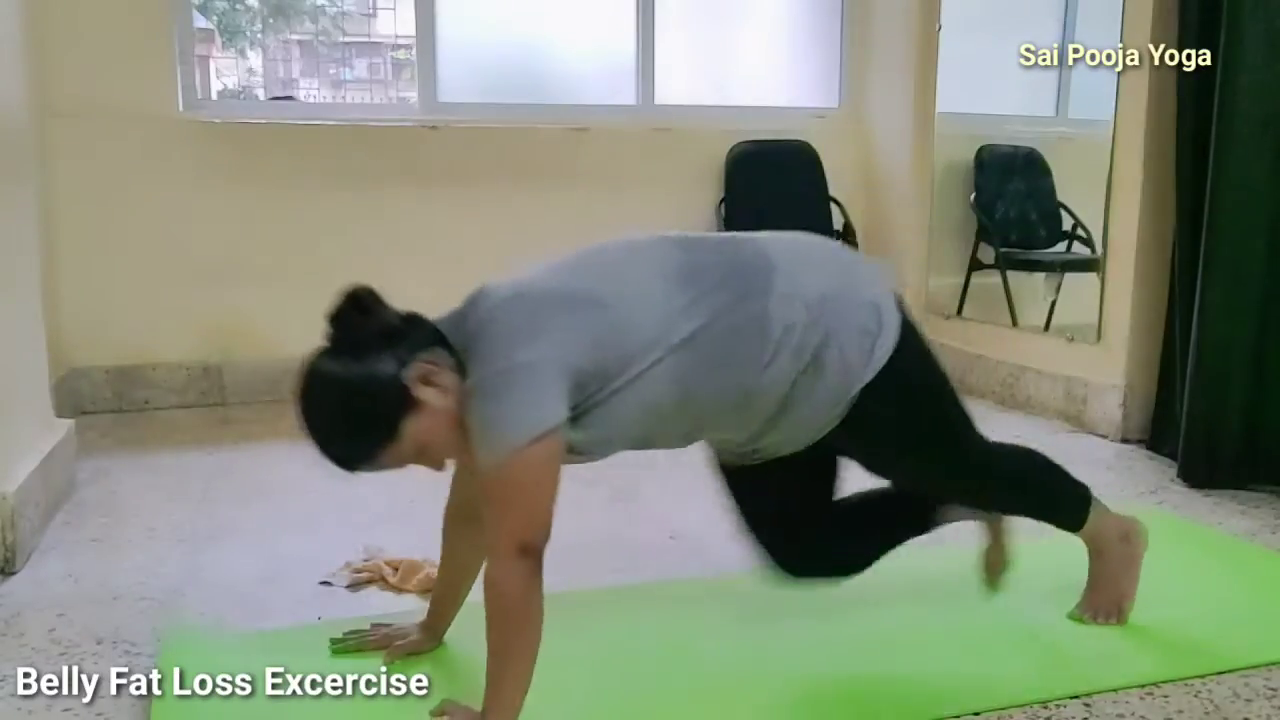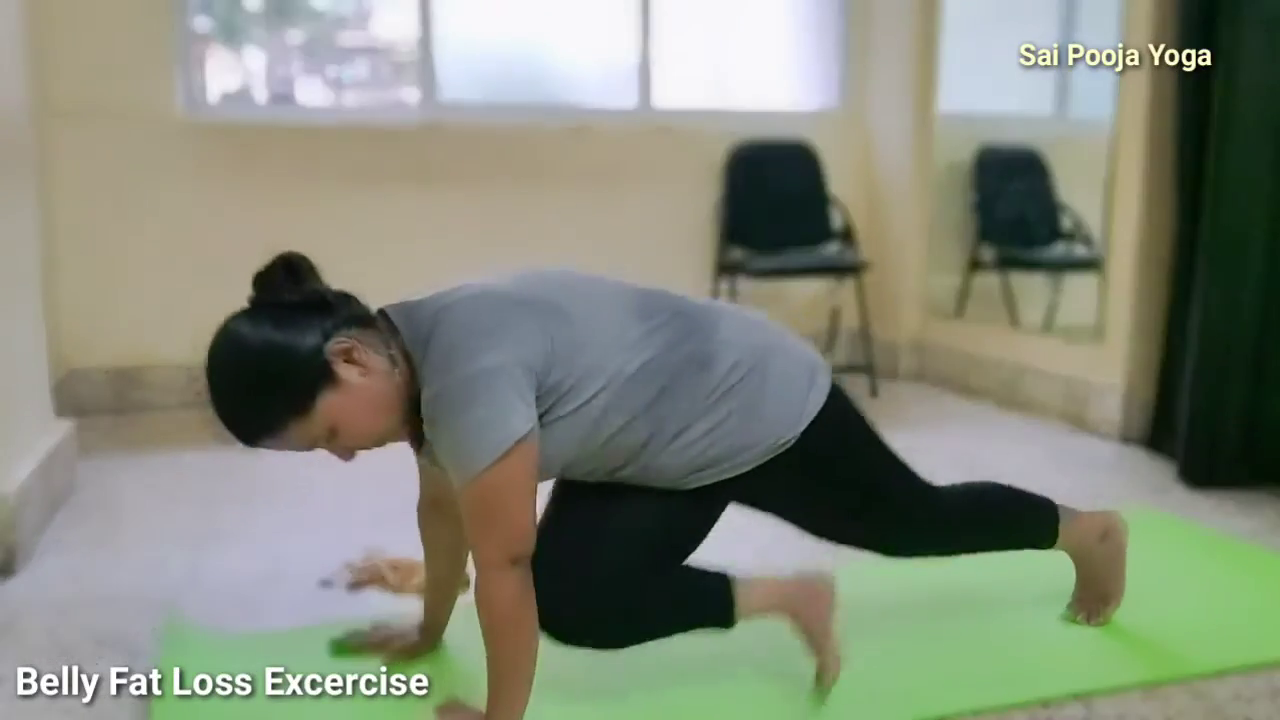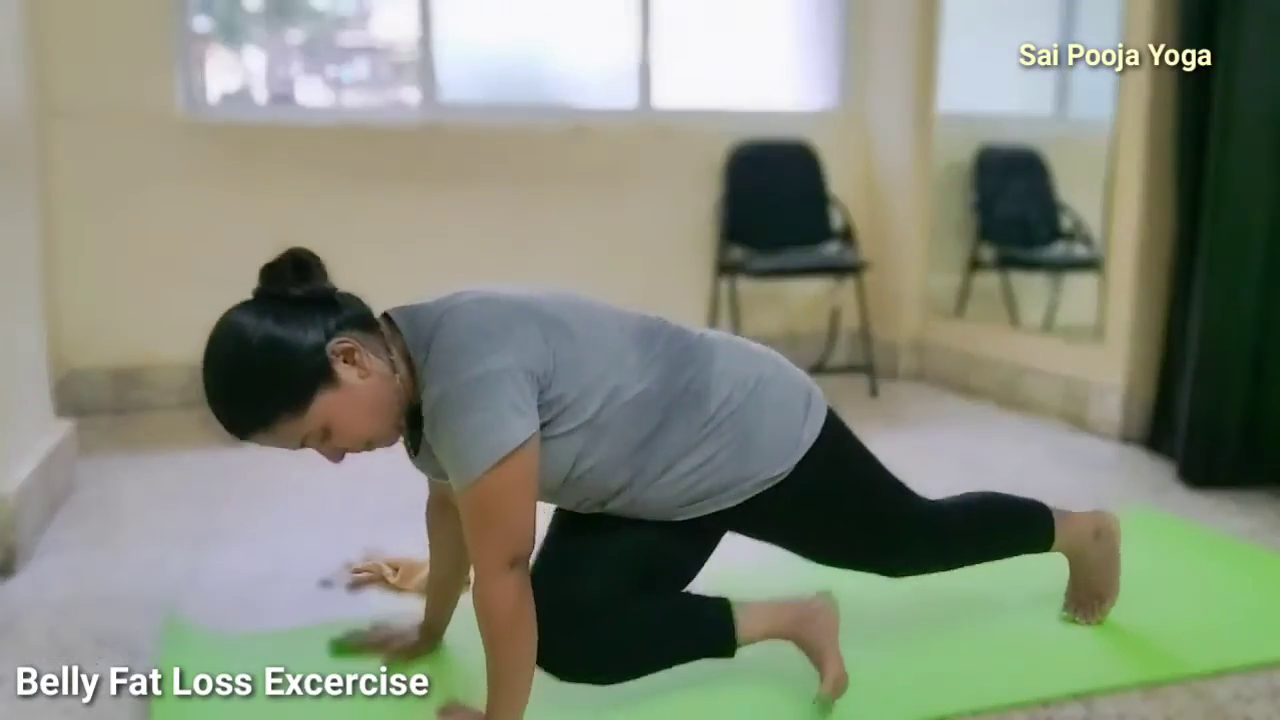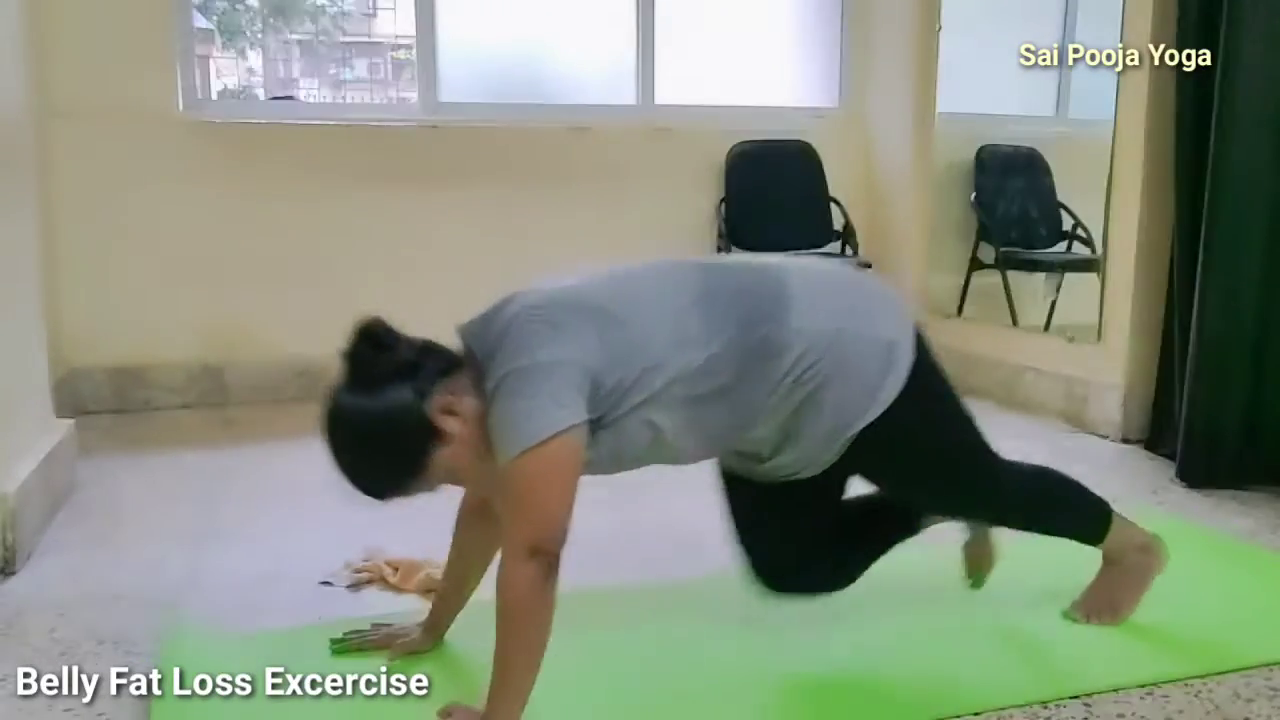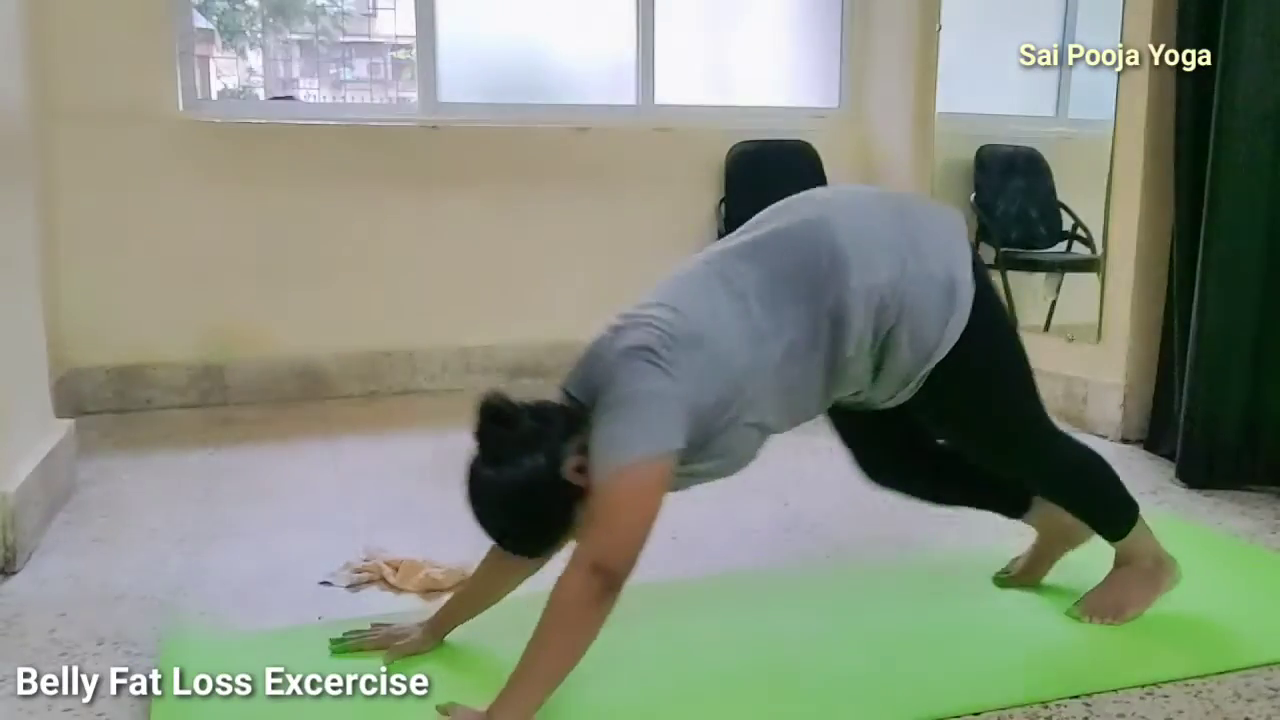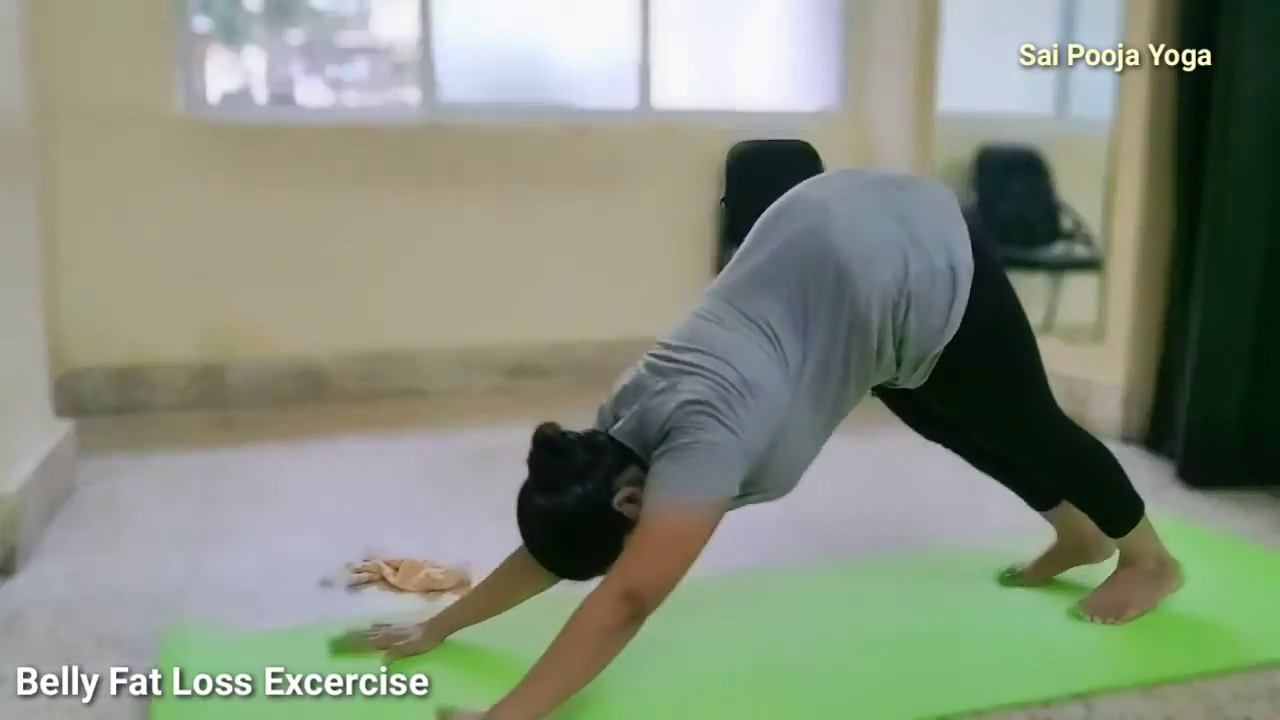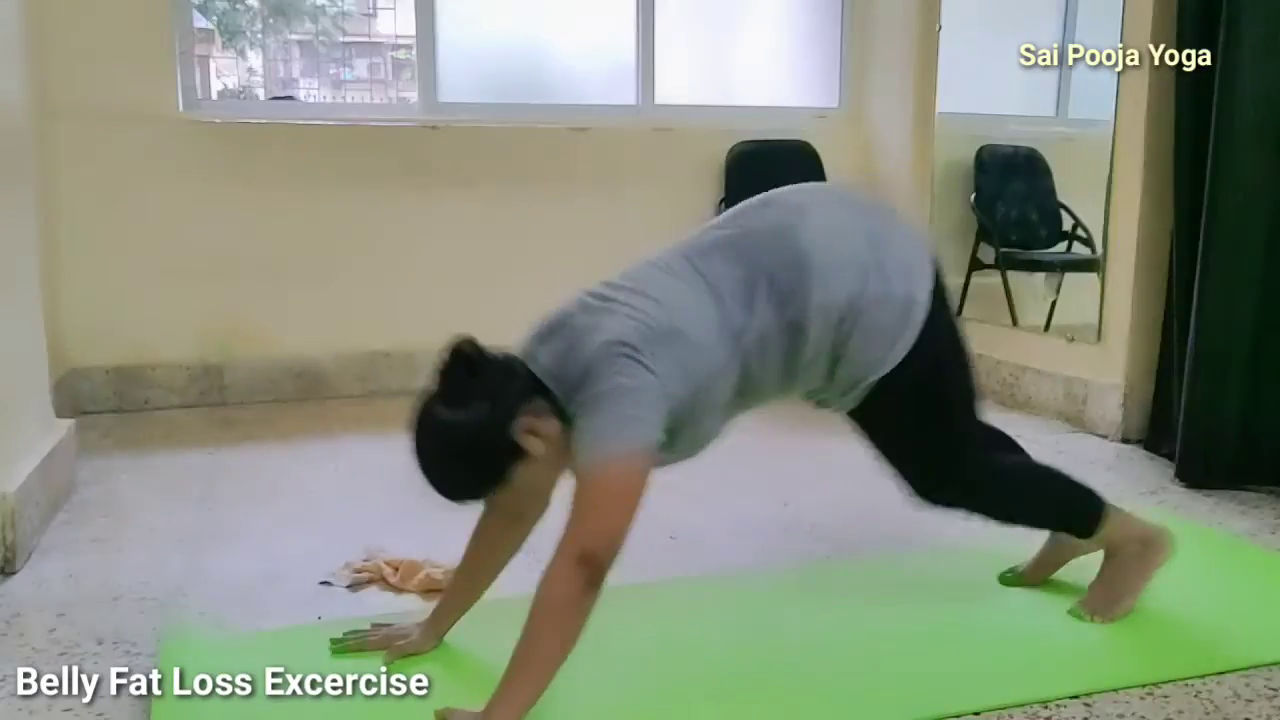
dt=0.3s
person 1, frame 1
left shoulder: (508, 367)
right shoulder: (460, 354)
left elbow: (516, 553)
right elbow: (472, 508)
right wrist: (429, 627)
left hip: (827, 330)
right hip: (762, 378)
left knee: (956, 462)
right knee: (806, 552)
left ankle: (1111, 536)
right ankle: (957, 510)
person 1, frame 2
left shoulder: (466, 367)
right shoulder: (406, 360)
left elbow: (505, 564)
right elbow: (443, 504)
right wrist: (428, 631)
left hip: (756, 407)
right hip: (652, 449)
left knee: (912, 521)
right knee: (572, 604)
left ankle: (1088, 532)
right ankle: (783, 598)
person 1, frame 3
left shoulder: (467, 373)
right shoulder: (405, 366)
left elbow: (504, 569)
right elbow: (450, 508)
right wrist: (429, 631)
left hip: (754, 438)
right hip: (652, 476)
left knee: (907, 537)
right knee: (568, 639)
left ankle: (1081, 531)
right ankle: (787, 621)
person 1, frame 4
left shoulder: (528, 378)
right shoulder: (477, 374)
left elbow: (530, 558)
right elbow: (487, 509)
right wrist: (430, 629)
left hip: (839, 357)
right hip: (770, 380)
left knee: (976, 484)
right knee: (791, 567)
left ankle: (1130, 549)
right ankle: (948, 509)
person 1, frame 5
left shoulder: (636, 406)
right shoulder: (581, 415)
left elbow: (596, 576)
right elbow: (538, 528)
right wrist: (434, 627)
left hip: (911, 278)
right hip: (847, 264)
left knee: (1018, 443)
right knee: (896, 461)
left ankle: (1144, 555)
right ankle: (1055, 520)
person 1, frame 6
left shoulder: (700, 441)
right shoulder: (623, 430)
left elbow: (625, 604)
right elbow: (550, 541)
right wrist: (437, 626)
left hip: (917, 258)
right hip: (849, 226)
left knee: (1026, 426)
right knee: (944, 419)
left ankle: (1149, 556)
right ankle: (1080, 530)
person 1, frame 7
left shoulder: (614, 394)
right shoulder: (538, 374)
left elbow: (580, 567)
right elbow: (515, 512)
right wrist: (433, 626)
left hip: (866, 287)
right hip: (811, 247)
left knee: (946, 472)
right knee: (935, 446)
left ankle: (1130, 538)
right ankle: (1072, 530)
